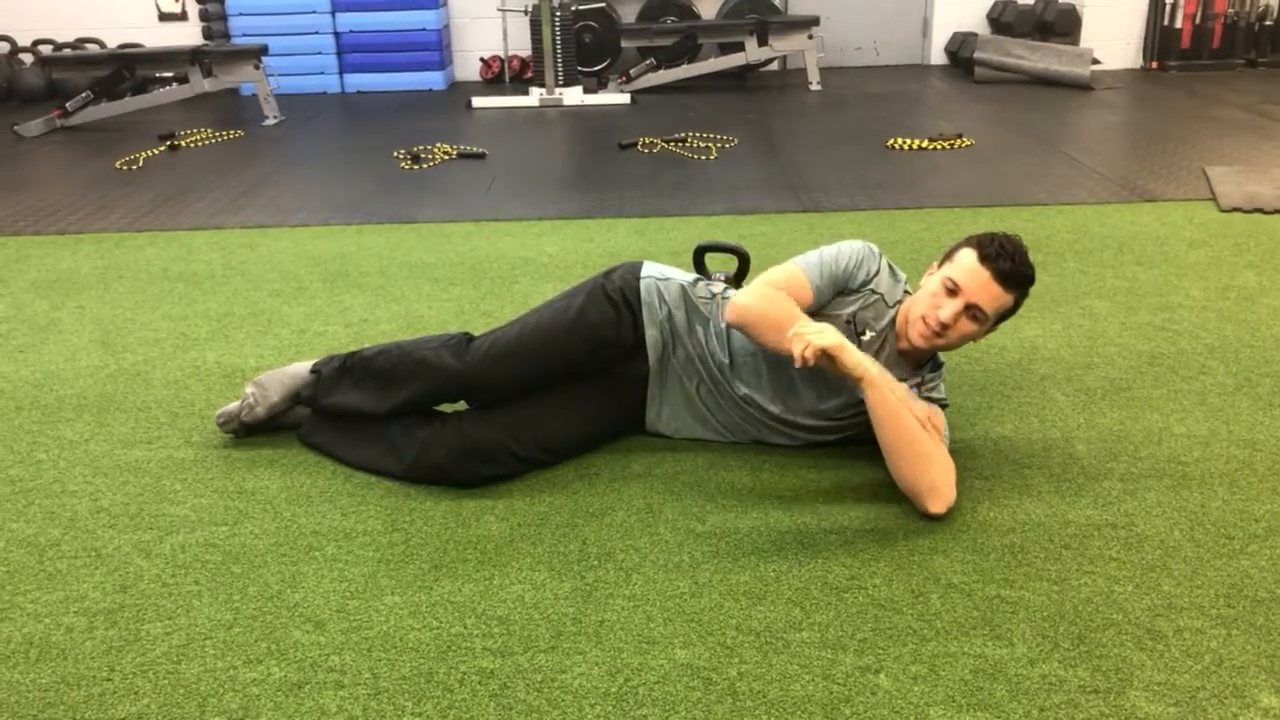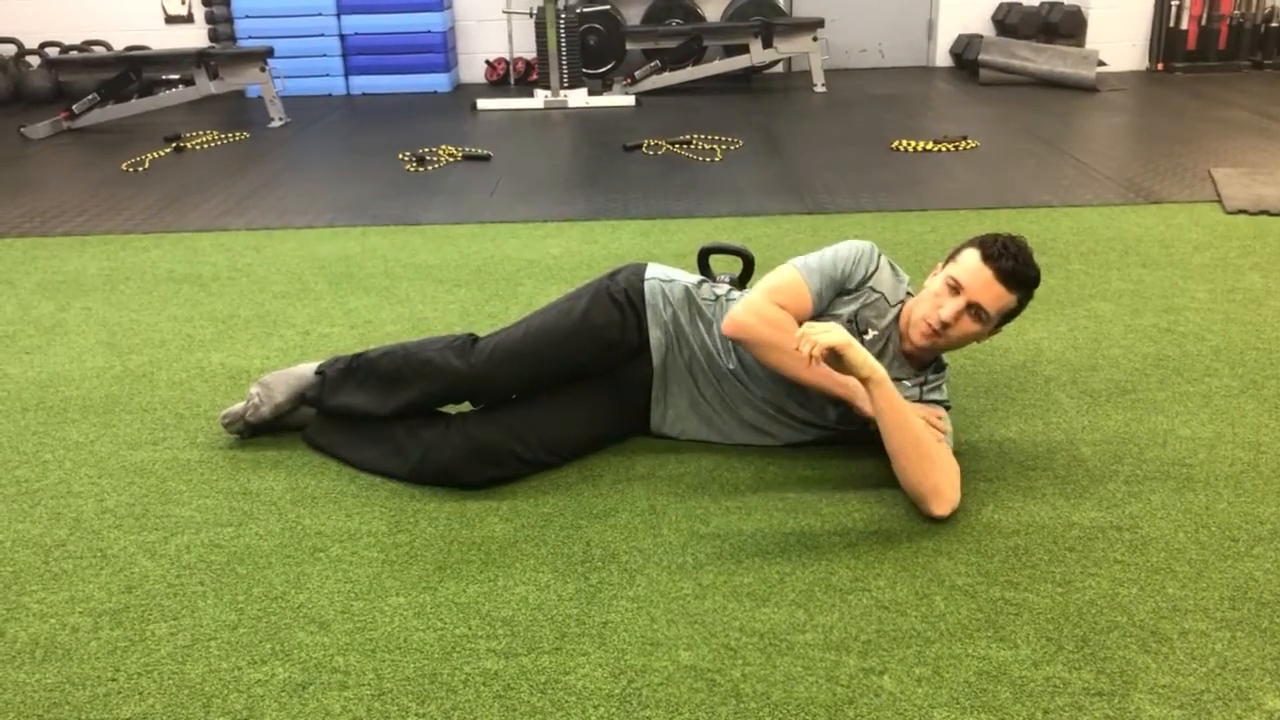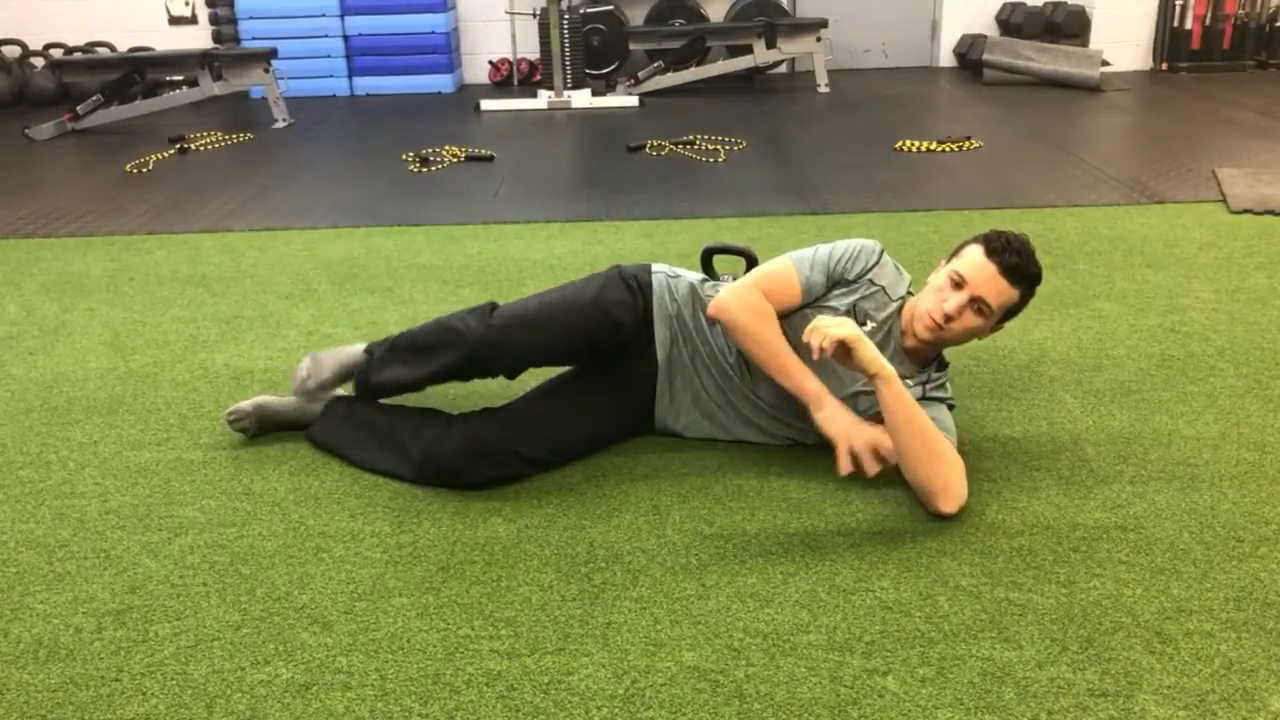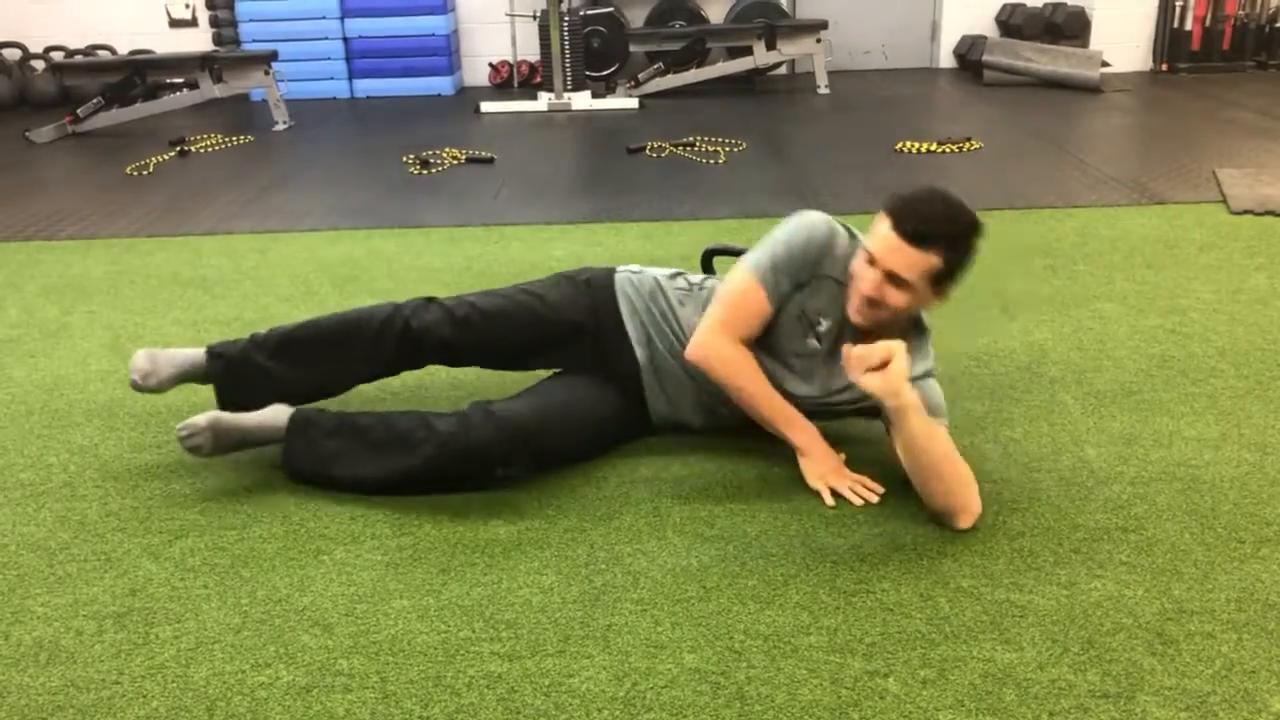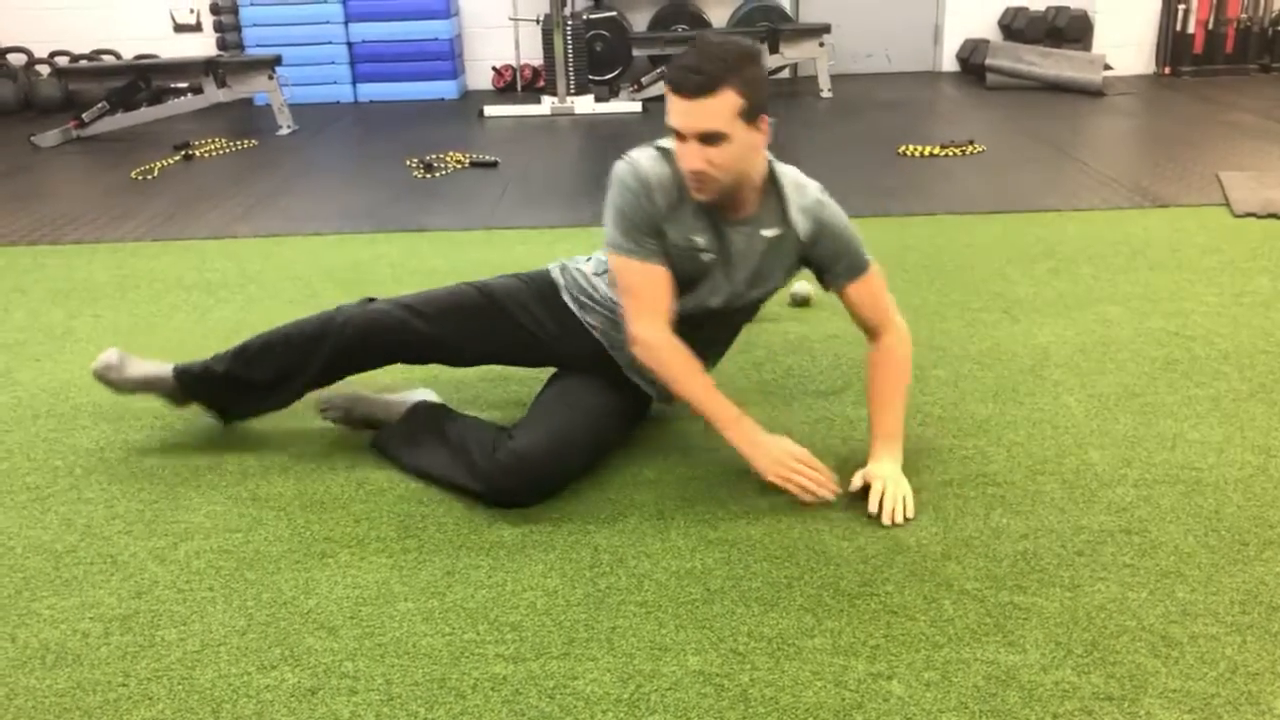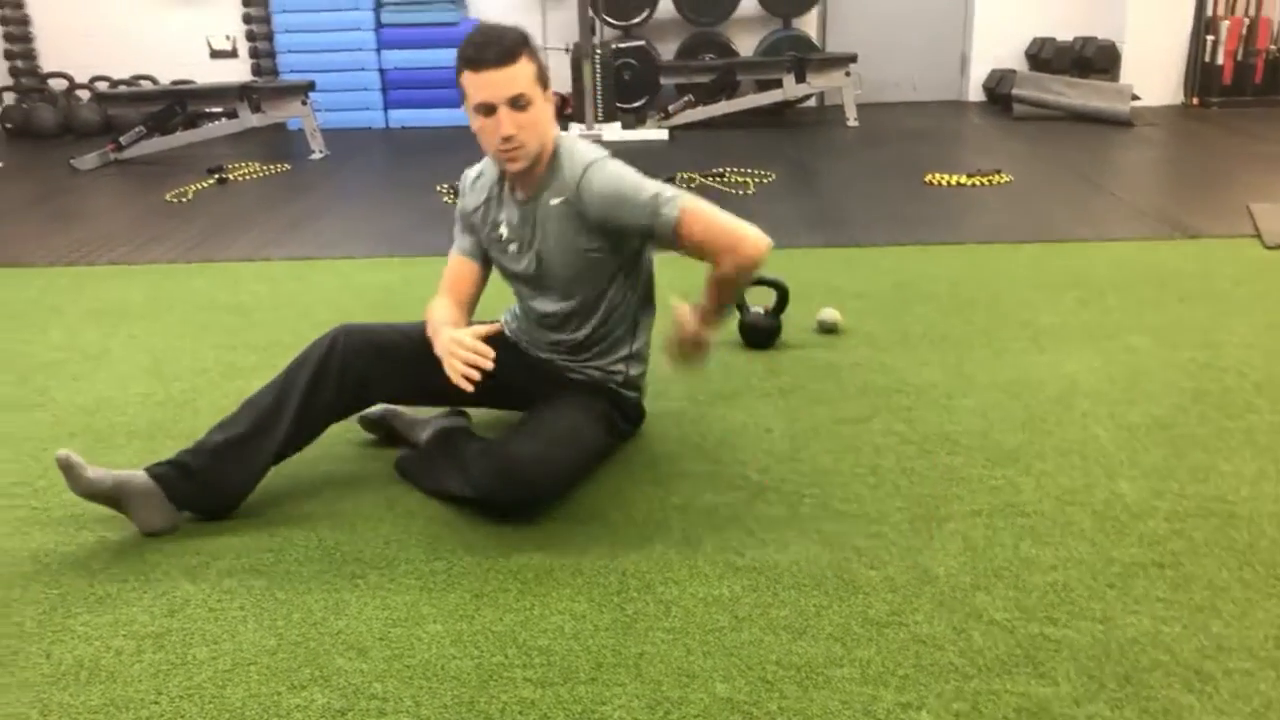
dt=0.5s
person 1, frame 1
left shoulder: (922, 396)
right shoulder: (866, 266)
left elbow: (934, 495)
right elbow: (750, 310)
left wrist: (862, 369)
right wrist: (882, 394)
left hip: (644, 405)
right hip: (649, 313)
left knee: (465, 455)
right knee: (474, 367)
left ankle: (307, 421)
right ankle: (314, 381)
person 1, frame 2
left shoulder: (922, 396)
right shoulder: (867, 268)
left elbow: (939, 499)
right elbow: (745, 318)
left wrist: (868, 370)
right wrist: (858, 396)
left hip: (647, 406)
right hip: (650, 315)
left knee: (469, 456)
right knee: (479, 368)
left ankle: (311, 421)
right ankle: (321, 383)
person 1, frame 3
left shoulder: (926, 397)
right shoulder: (867, 263)
left elbow: (946, 497)
right elbow: (735, 301)
left wrist: (871, 364)
right wrist: (822, 401)
left hip: (652, 403)
right hip: (651, 312)
left knee: (473, 454)
right knee: (498, 336)
left ankle: (320, 412)
right ankle: (367, 368)
person 1, frame 4
left shoulder: (908, 370)
right shoulder: (818, 239)
left elbow: (960, 508)
right elbow: (711, 345)
left wrist: (898, 403)
right wrist: (807, 442)
left hip: (637, 399)
right hip: (620, 312)
left knee: (482, 445)
right knee: (426, 329)
left ankle: (286, 432)
right ankle: (219, 366)
person 1, frame 5
left shoulder: (805, 213)
right shoulder: (643, 176)
left elbow: (888, 325)
right elbow: (649, 334)
left wrist: (886, 455)
right wrist: (752, 440)
left hip: (630, 373)
right hip: (568, 302)
left knee: (523, 470)
right knee: (372, 325)
left ankle: (409, 417)
right ankle: (189, 380)
person 1, frame 6
left shoulder: (596, 184)
right shoulder: (479, 187)
left elbow: (746, 246)
right elbow: (449, 300)
left wrist: (702, 321)
right wrist: (446, 338)
left hip: (595, 388)
right hip: (520, 350)
left knee: (512, 480)
right knee: (348, 349)
left ankle: (434, 438)
right ankle: (175, 488)
